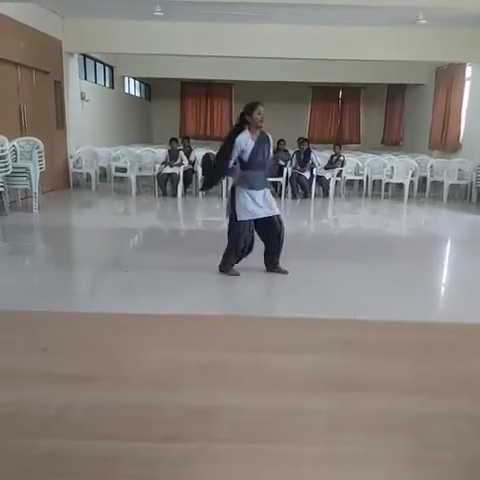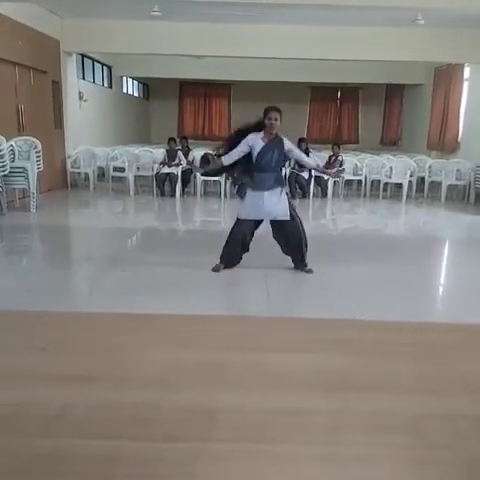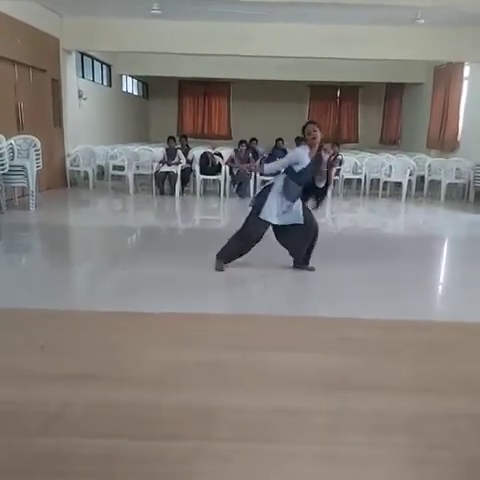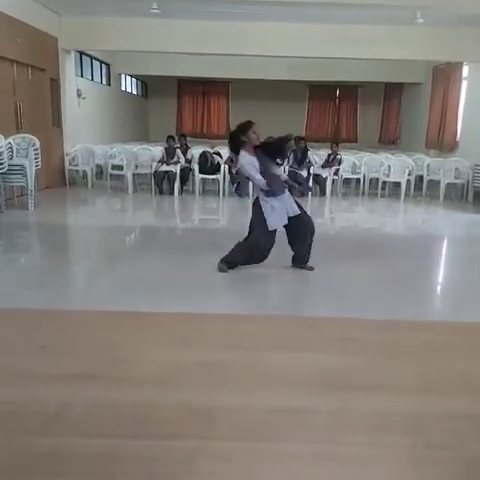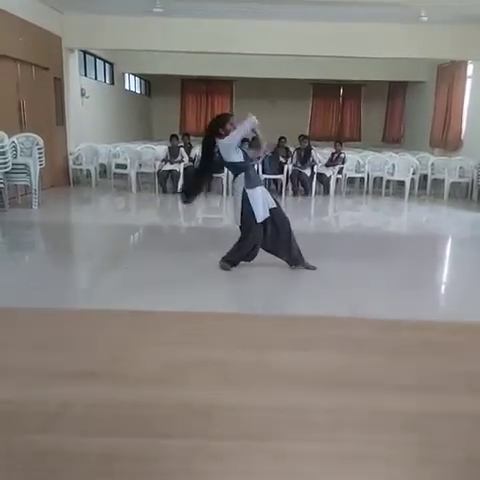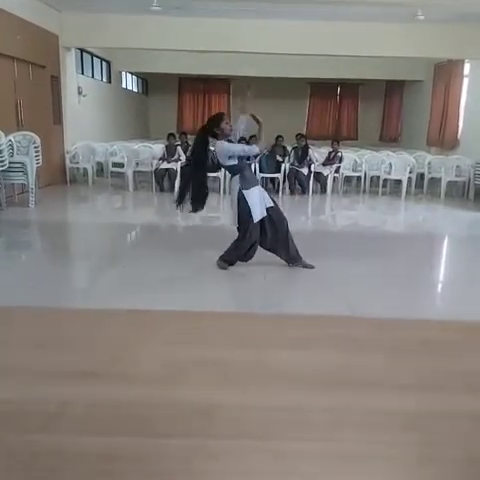
dt=0.5s
person 1, frame 1
left shoulder: (267, 138)
right shoulder: (241, 139)
right elbow: (229, 165)
right wrist: (235, 175)
left hip: (262, 190)
right hip: (244, 190)
left knee: (276, 228)
right knee: (243, 232)
left ankle: (272, 264)
right ankle: (226, 264)
person 1, frame 2
left shoulder: (284, 143)
right shoulder: (252, 139)
left elbow: (304, 159)
right elbow: (230, 157)
left wrist: (324, 170)
right wrist: (206, 169)
left hip: (275, 192)
right hip: (256, 191)
left knee: (293, 228)
right knee: (241, 229)
left ankle: (300, 263)
right ankle: (225, 261)
person 1, frame 3
right shoulder: (300, 152)
right elbow: (274, 166)
left hip: (294, 199)
right hip: (277, 193)
left knee: (311, 228)
right knee: (253, 228)
left ankle: (300, 261)
right ankle: (222, 257)
person 1, frame 4
left shoulder: (259, 151)
right shoulder: (244, 160)
right elbow: (265, 185)
left wrist: (287, 180)
left hip: (282, 195)
right hip: (267, 201)
left knee: (306, 226)
right knee: (259, 239)
left ankle: (300, 261)
right ankle: (227, 261)
person 1, frame 5
left shoulder: (232, 145)
right shoulder: (226, 142)
right elbow: (249, 124)
right wrist: (252, 120)
left hip: (256, 188)
right hip: (247, 191)
left knee: (281, 224)
right knee: (252, 234)
left ankle: (297, 261)
right ankle: (227, 260)
person 1, frame 6
left shoulder: (226, 144)
right shoulder: (223, 147)
right elbow: (253, 150)
left hip: (254, 188)
right hip: (244, 192)
left knee: (278, 222)
right knee: (250, 233)
left ankle: (294, 259)
right ankle: (225, 259)
